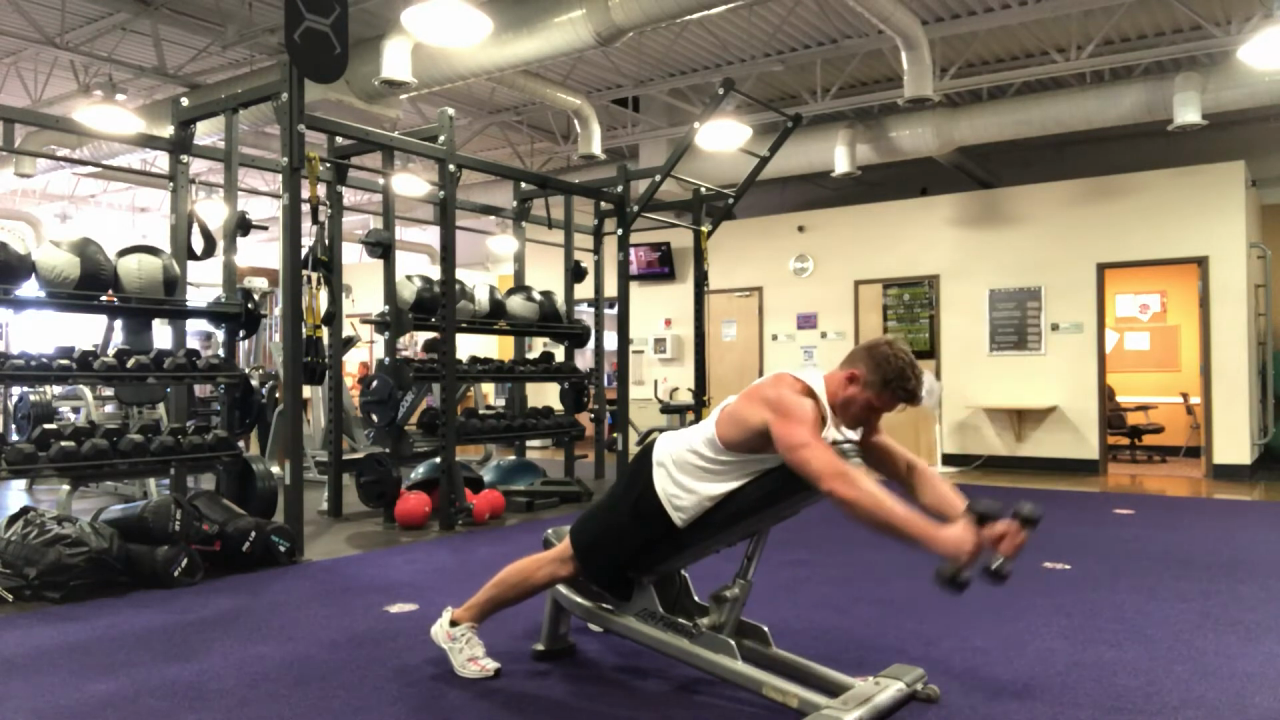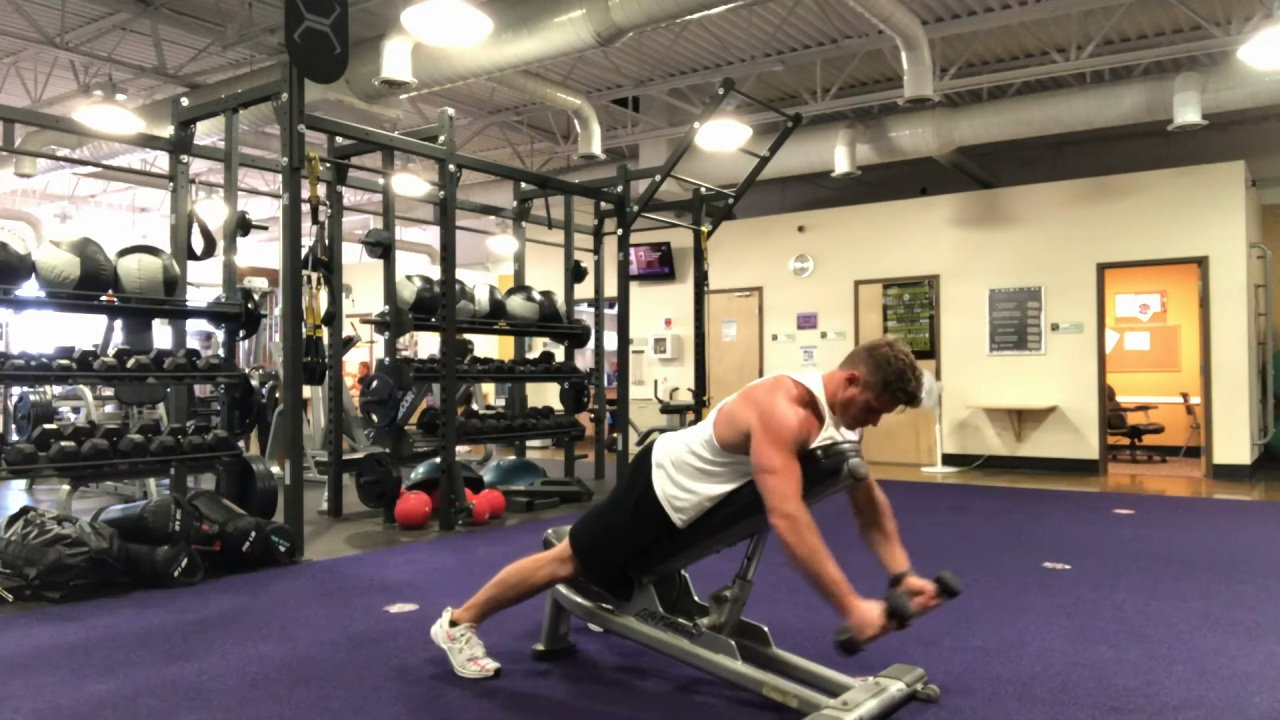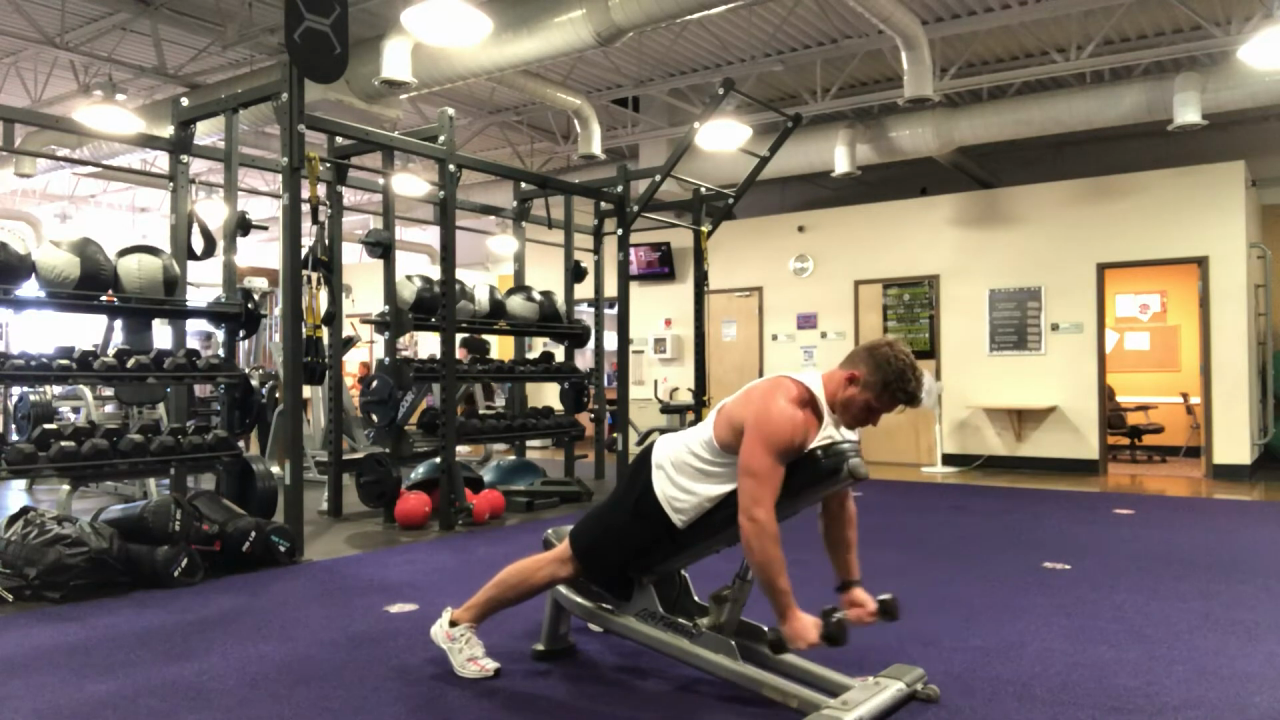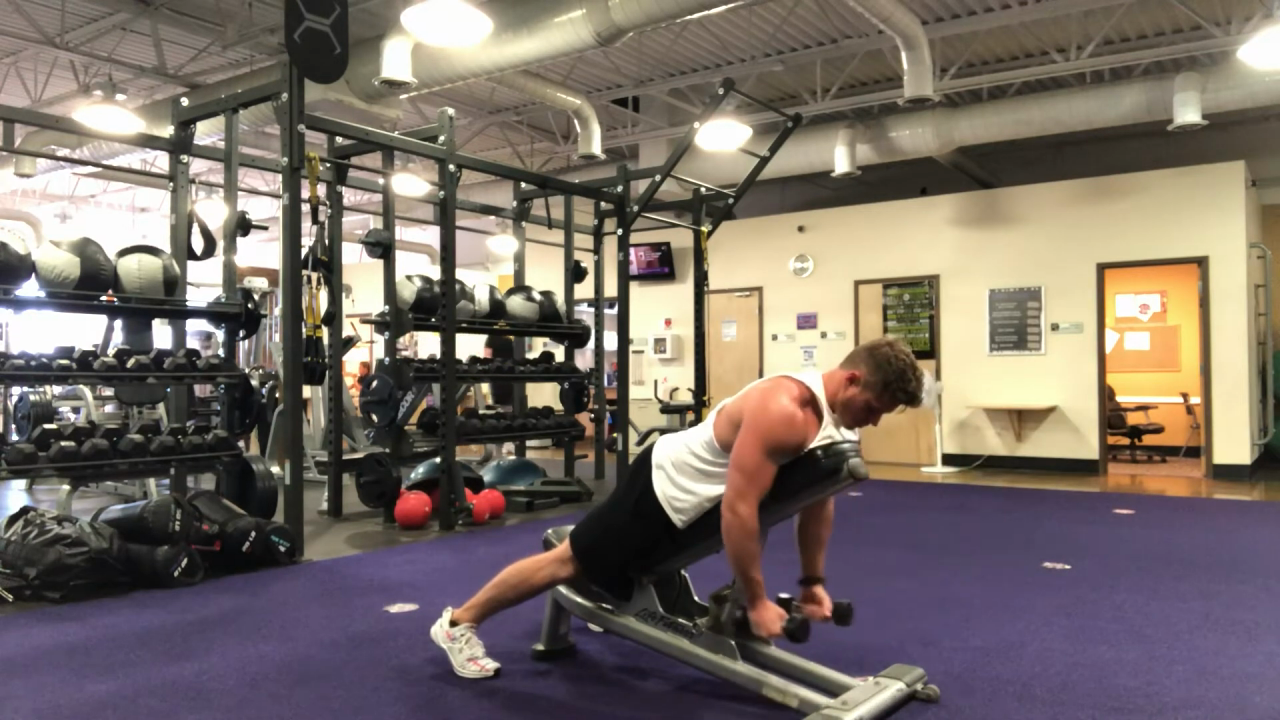
dt=0.3s
person 1, frame 1
left shoulder: (849, 408)
right shoulder: (790, 402)
left elbow: (909, 469)
right elbow: (838, 482)
left wrist: (974, 524)
right wrist: (935, 534)
left hip: (698, 500)
right hip: (663, 485)
left knee: (615, 563)
right knee: (570, 559)
right ankle: (459, 623)
person 1, frame 2
left shoulder: (840, 414)
right shoulder: (785, 411)
left elbow: (868, 499)
right elbow: (786, 516)
left wrist: (903, 575)
right wrist: (851, 606)
left hip: (695, 506)
right hip: (662, 491)
right knee: (569, 561)
right ankle: (459, 623)
person 1, frame 3
left shoulder: (835, 412)
right shoulder: (785, 411)
left elbow: (837, 502)
right elbow: (755, 516)
left wrist: (850, 584)
right wrist: (788, 615)
left hip: (691, 502)
right hip: (664, 491)
right knee: (569, 561)
right ankle: (458, 623)
person 1, frame 4
left shoulder: (833, 411)
right shoulder: (783, 410)
left elbow: (817, 501)
right elbow: (738, 509)
left wrist: (812, 580)
right wrist: (757, 603)
left hip: (690, 502)
right hip: (663, 491)
right knee: (569, 561)
right ankle: (459, 623)
